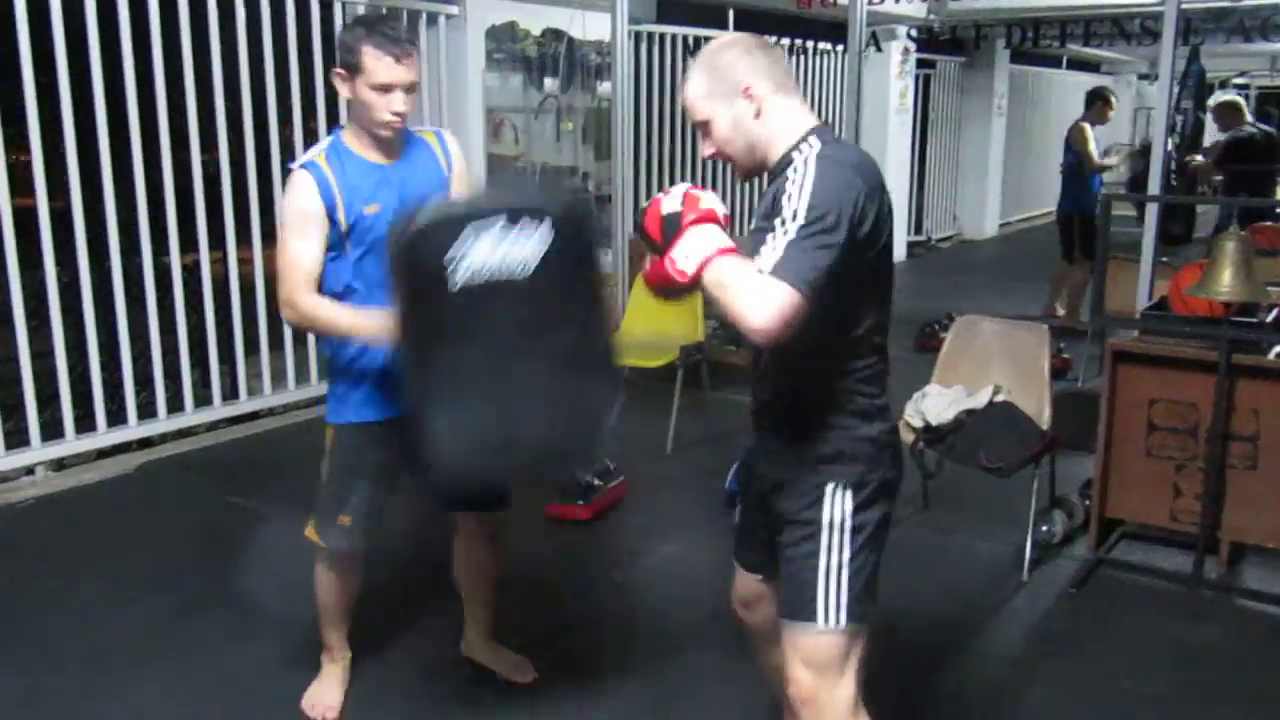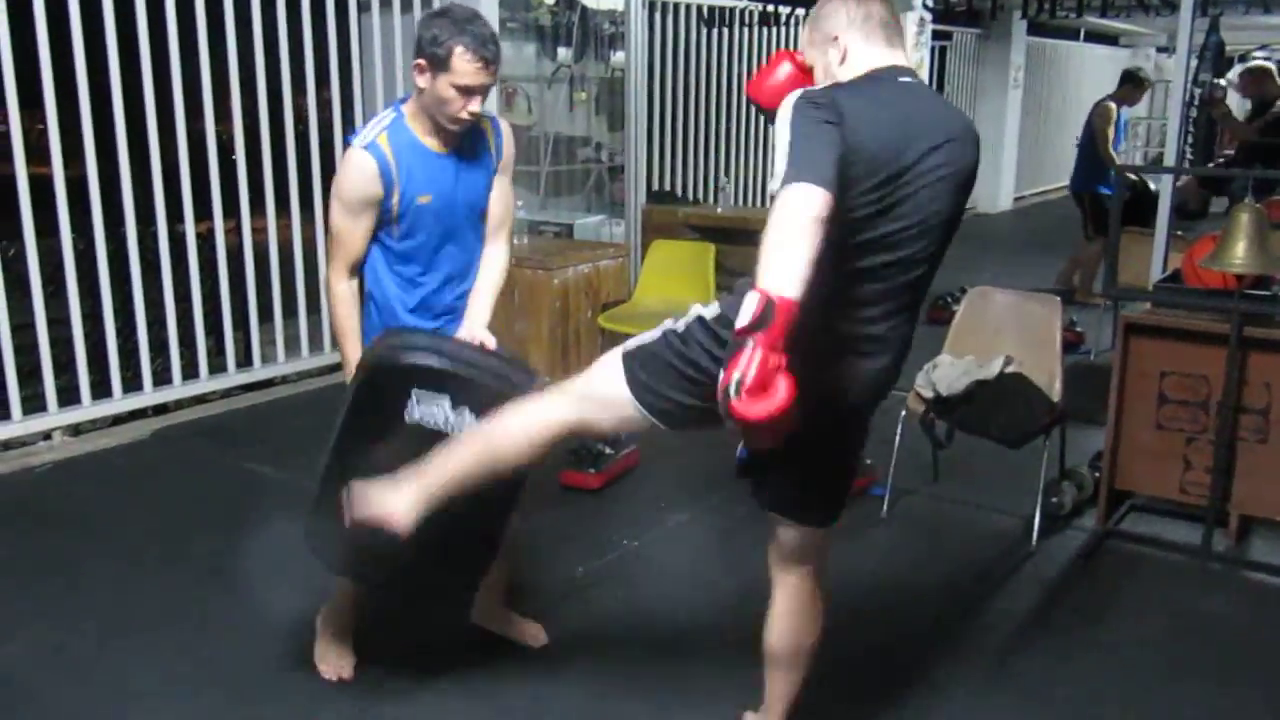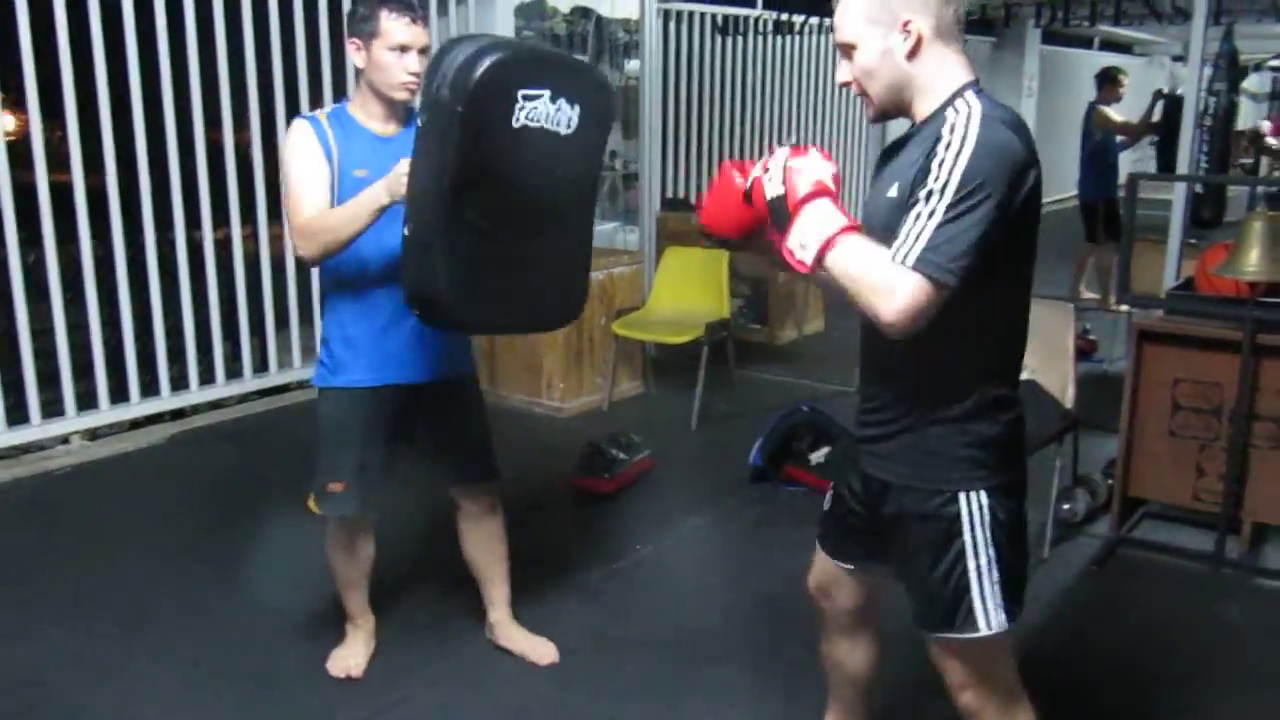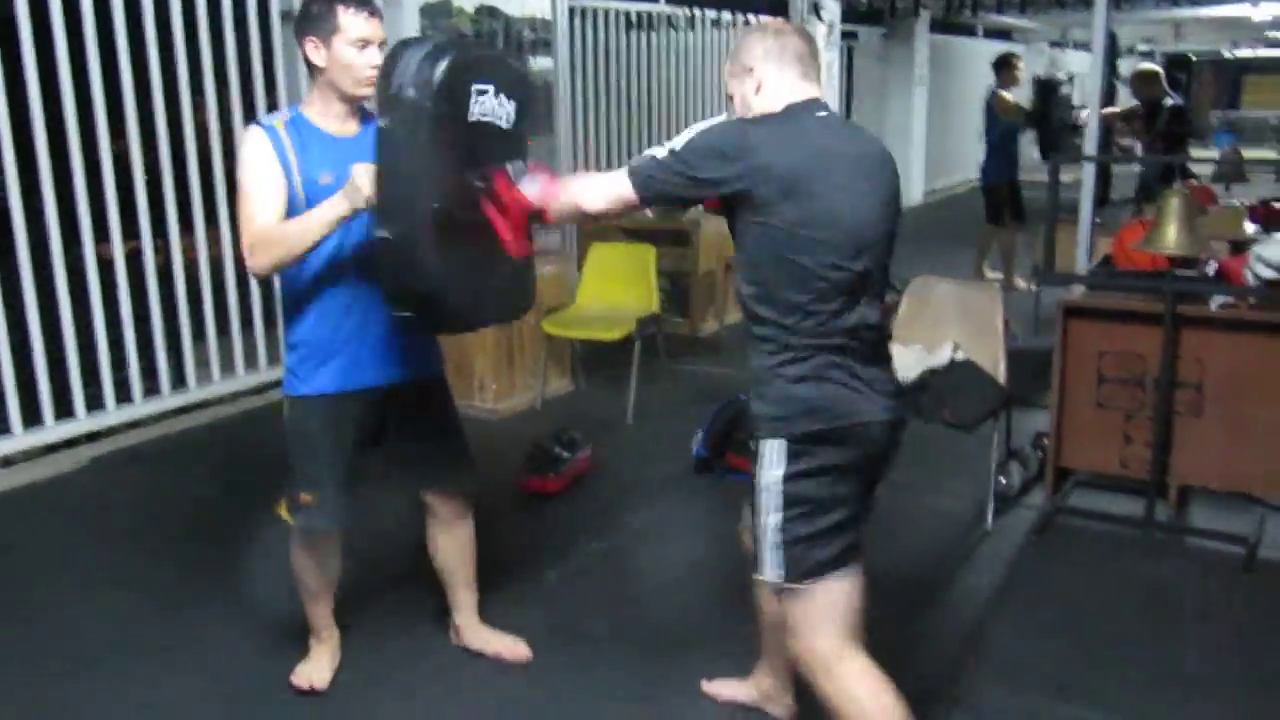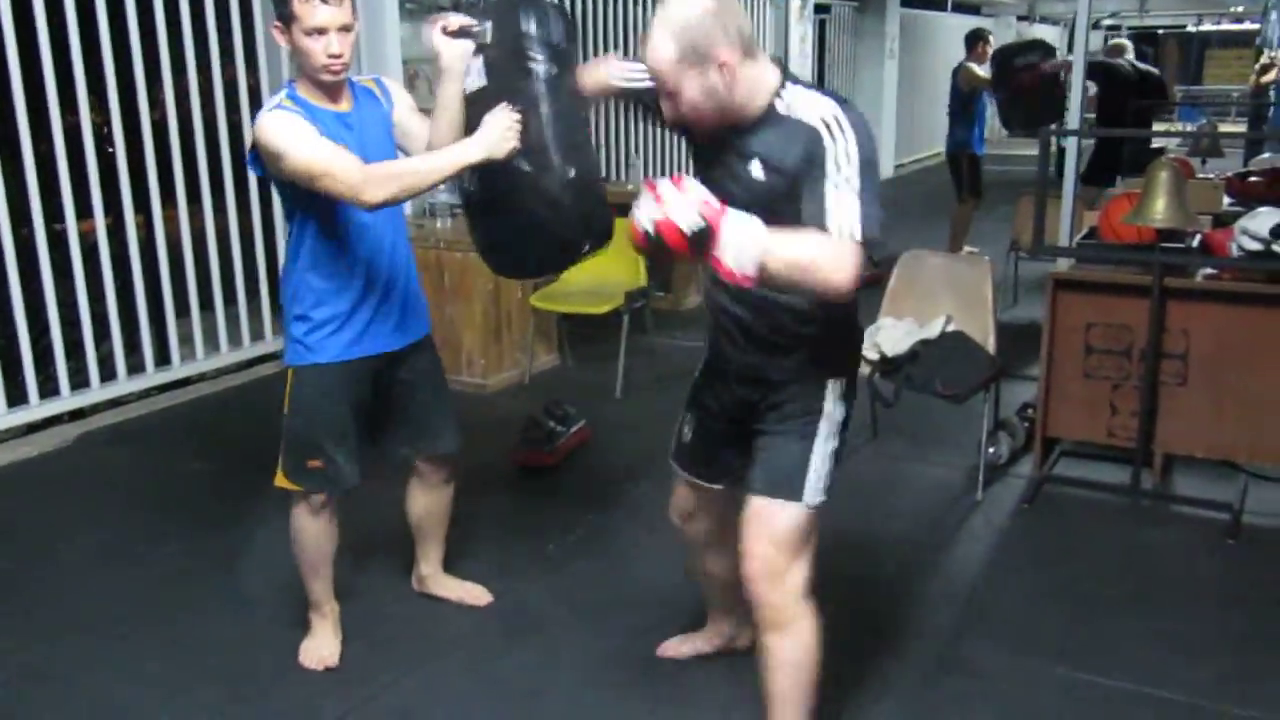
dt=0.7s
person 1, frame 1
left shoulder: (824, 171)
right shoulder: (805, 170)
left elbow: (765, 315)
left wrist: (696, 239)
right wrist: (705, 260)
left hip: (836, 462)
right hip: (787, 445)
right knee: (756, 603)
person 1, frame 2
left shoulder: (820, 108)
right shoulder: (960, 134)
left elbow: (802, 216)
left wrist: (765, 334)
left hip: (760, 357)
right hip: (851, 382)
left knee: (569, 402)
right knee: (797, 564)
left ankle: (410, 494)
person 1, frame 3
left shoulder: (980, 139)
right shoulder: (919, 141)
left elbow: (898, 302)
right elbow: (857, 264)
left wrist: (813, 206)
right wrist: (772, 215)
left hip: (952, 459)
right hip: (887, 442)
right knee: (836, 592)
person 1, frame 4
left shoulder: (743, 142)
right shoulder: (872, 156)
left elbow: (604, 196)
left wrist: (534, 199)
left hip: (808, 415)
right hip: (864, 403)
left knee: (822, 644)
right knee: (773, 545)
person 1, frame 5
left shoulder: (827, 128)
right shoulder: (713, 102)
left elbow: (837, 272)
right elbow: (608, 76)
left wrist: (717, 223)
left hip: (805, 377)
right hip: (730, 362)
left knee: (773, 572)
right knee: (693, 505)
right ankle: (728, 623)
person 2, frame 1
left shoulder: (441, 149)
right shoulder: (313, 179)
right elbow: (297, 301)
right wrist: (381, 326)
right hip: (366, 396)
left knee: (481, 517)
right knee: (341, 541)
left ankle: (478, 638)
right ankle: (335, 658)
person 2, frame 2
left shoulder: (495, 137)
right shoulder: (371, 158)
left elbow: (495, 242)
right elbow: (342, 274)
left wrist: (474, 324)
right wrist: (358, 376)
left hip: (470, 347)
left ankle: (489, 604)
right ankle: (338, 615)
person 2, frame 3
right shoulder: (313, 135)
right elbow: (308, 241)
right wrist: (389, 190)
left hip: (441, 355)
right hip: (356, 364)
left knee: (478, 494)
right knee: (348, 508)
left ankle: (500, 619)
right ankle: (359, 623)
person 2, frame 4
right shoulder: (269, 141)
right elbow: (260, 255)
right wrist: (344, 201)
left hip: (408, 357)
right hip: (324, 371)
left knee: (449, 495)
right knee: (314, 520)
left ankle: (467, 622)
right ankle: (324, 637)
person 2, frame 5
left shoulder: (382, 95)
right shoulder: (278, 123)
left elbow: (434, 154)
right elbow: (366, 187)
left wrist: (450, 72)
right wrist: (474, 148)
left hip: (403, 325)
right hip: (327, 339)
left knee: (434, 457)
right knee: (317, 486)
left ankle: (431, 570)
right ankle: (323, 611)
person 3, frame 1
left shoulder: (1087, 131)
right shoulder: (1081, 129)
left elbow: (1091, 171)
right elbow: (1094, 165)
right wrist: (1121, 158)
left hip: (1077, 207)
right hip: (1078, 208)
left knee: (1069, 261)
right knee: (1085, 263)
left ankle: (1052, 307)
right ankle: (1071, 316)
person 3, frame 2
left shoulder: (1118, 110)
right shoulder: (1107, 108)
right elbow: (1105, 151)
left wrist: (1121, 175)
right wrist: (1125, 176)
left hip: (1098, 183)
right hip: (1091, 184)
left knee: (1095, 237)
right knee: (1100, 238)
left ankle: (1066, 276)
right ankle: (1084, 291)
person 3, frame 3
left shoulder: (1100, 112)
right shoulder: (1100, 113)
left elbow: (1118, 144)
right elbow: (1134, 130)
left wrist: (1148, 129)
right wrist: (1154, 102)
left hip: (1096, 189)
right hip: (1099, 191)
left knee: (1095, 243)
right knee: (1108, 243)
left ankle: (1077, 289)
right ankle: (1107, 299)
person 3, frame 4
left shoulder: (1001, 97)
right shoulder: (1001, 98)
left elbow: (1017, 125)
right elbow: (1028, 118)
left hip: (997, 171)
right hip: (1001, 173)
left knee: (997, 224)
right knee: (1013, 224)
left ankle: (982, 269)
right ankle: (1010, 278)
person 3, frame 5
left shoulder: (970, 71)
right shoulder: (967, 70)
left elbow: (991, 89)
left hip: (966, 145)
right hip: (965, 146)
left knee: (966, 200)
right knee: (970, 200)
left ankle: (956, 246)
right ankle: (955, 250)
